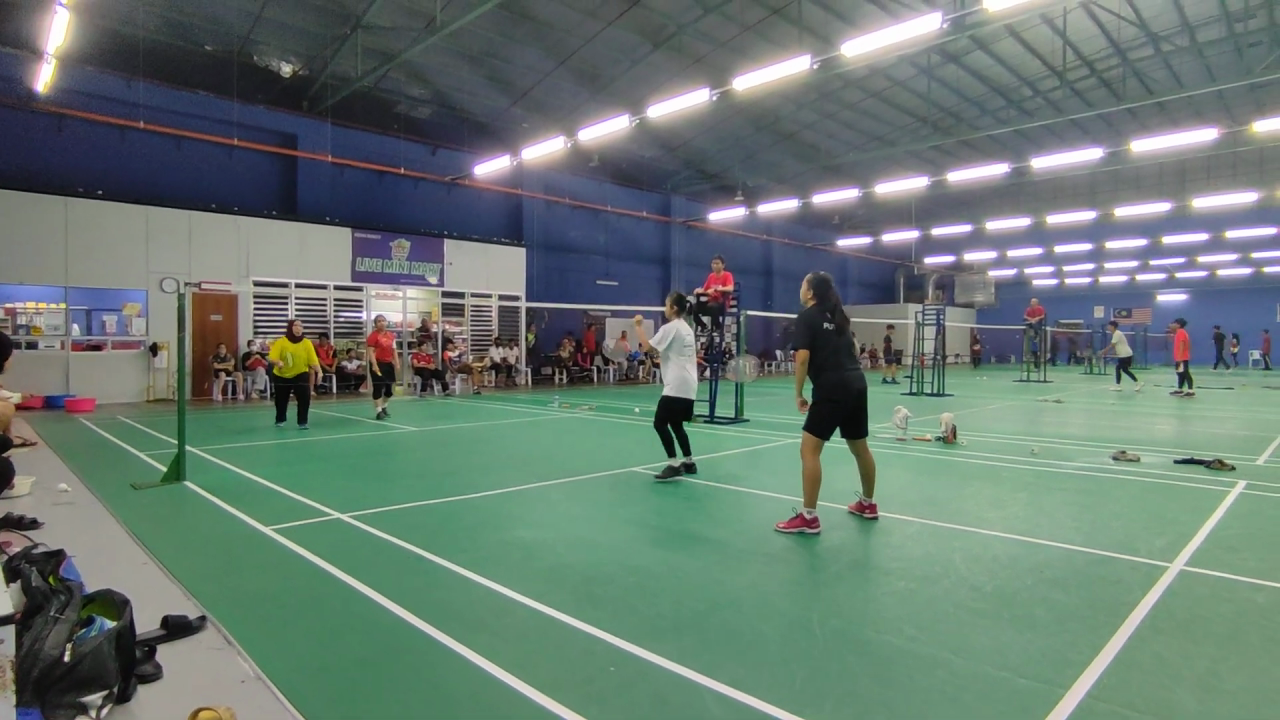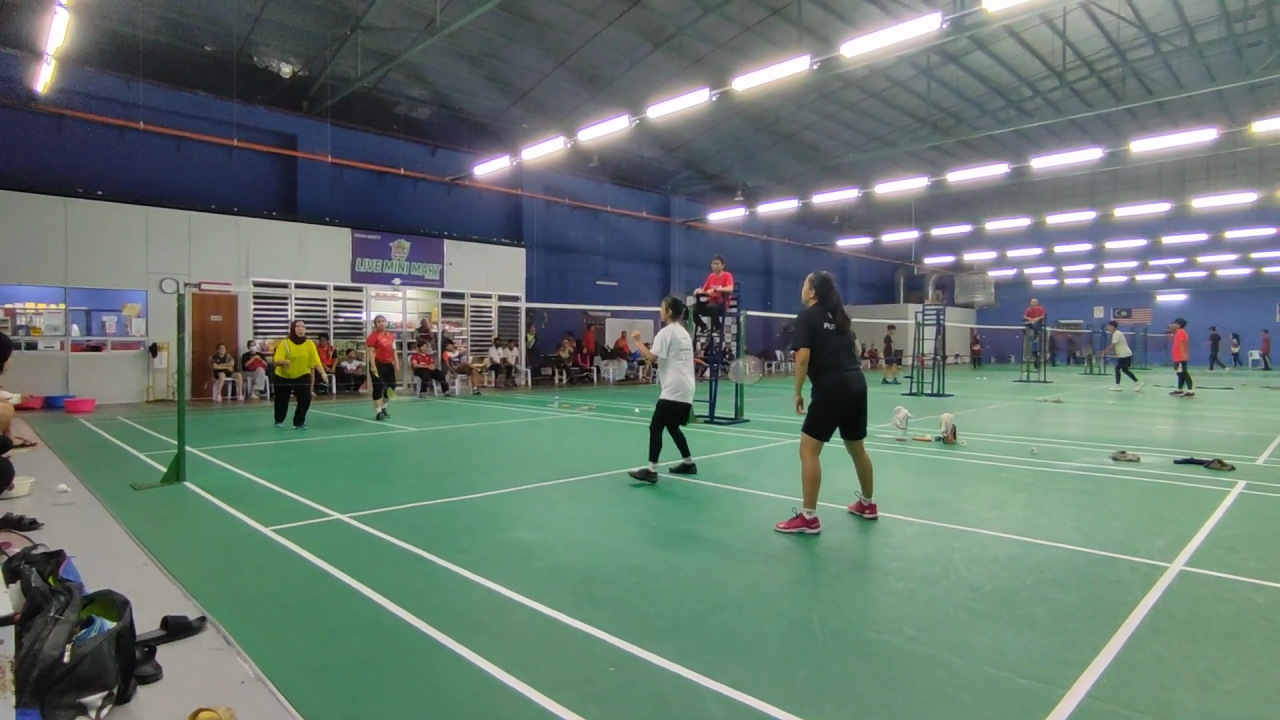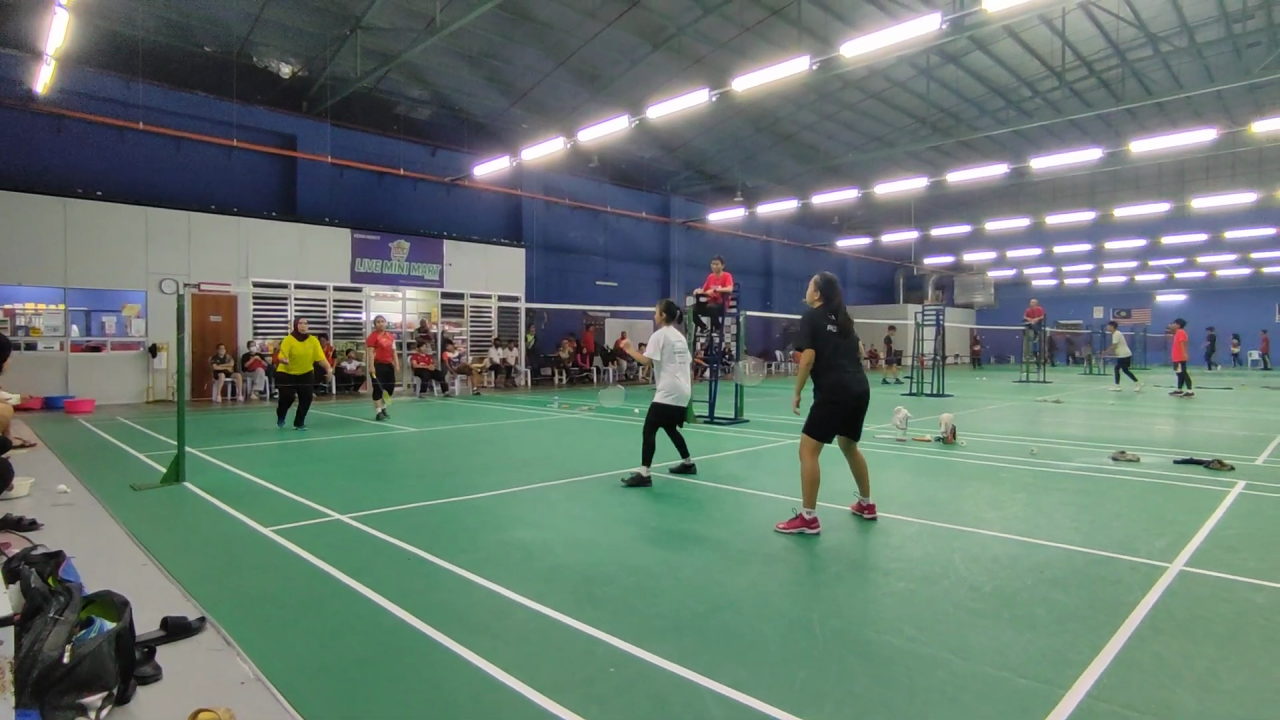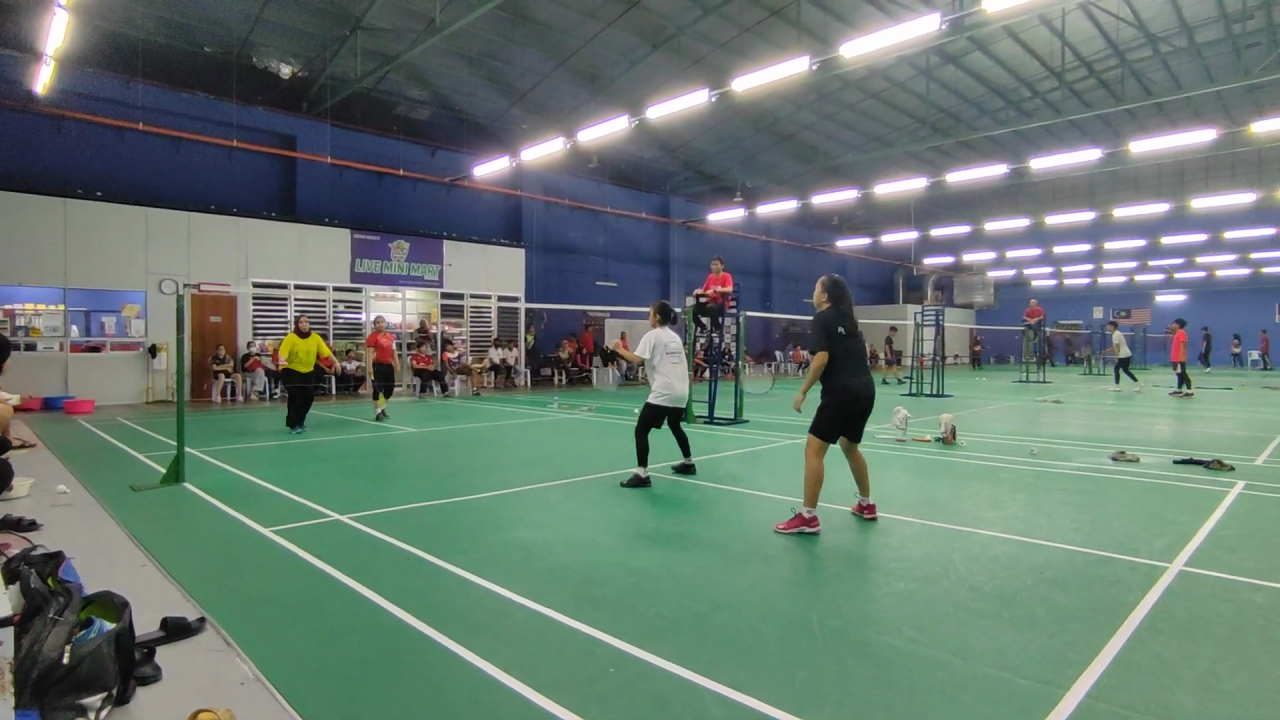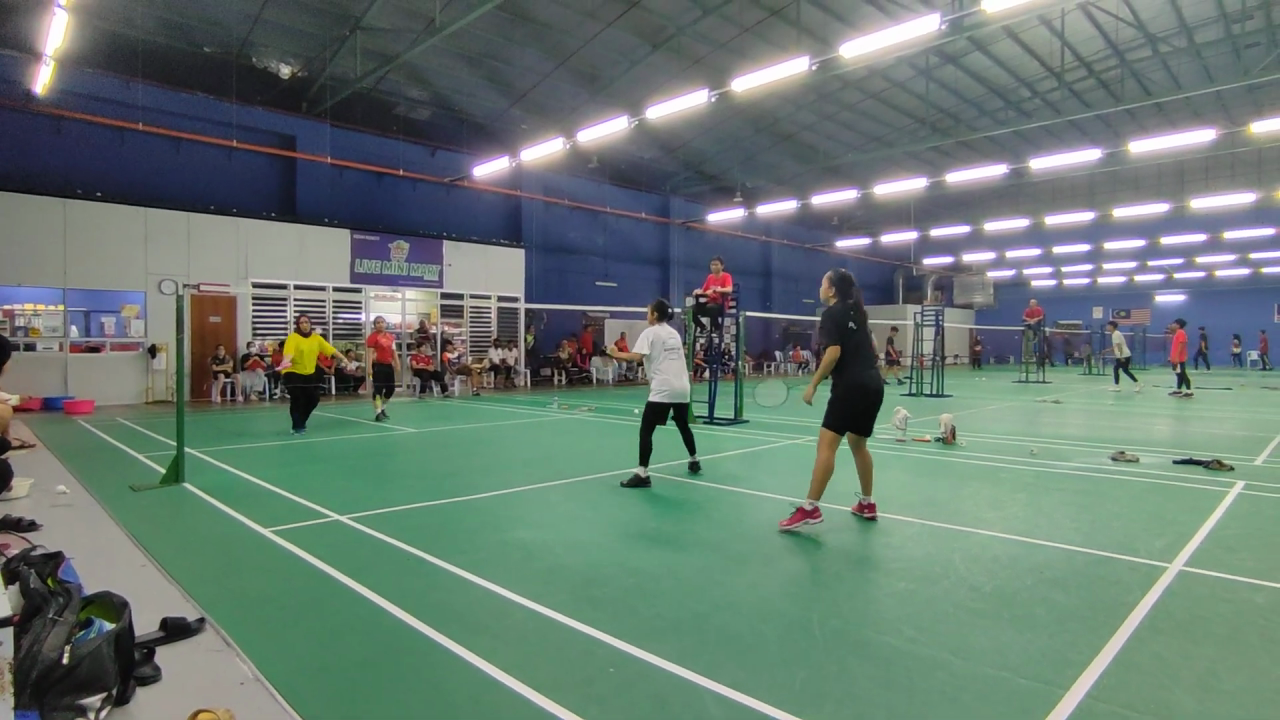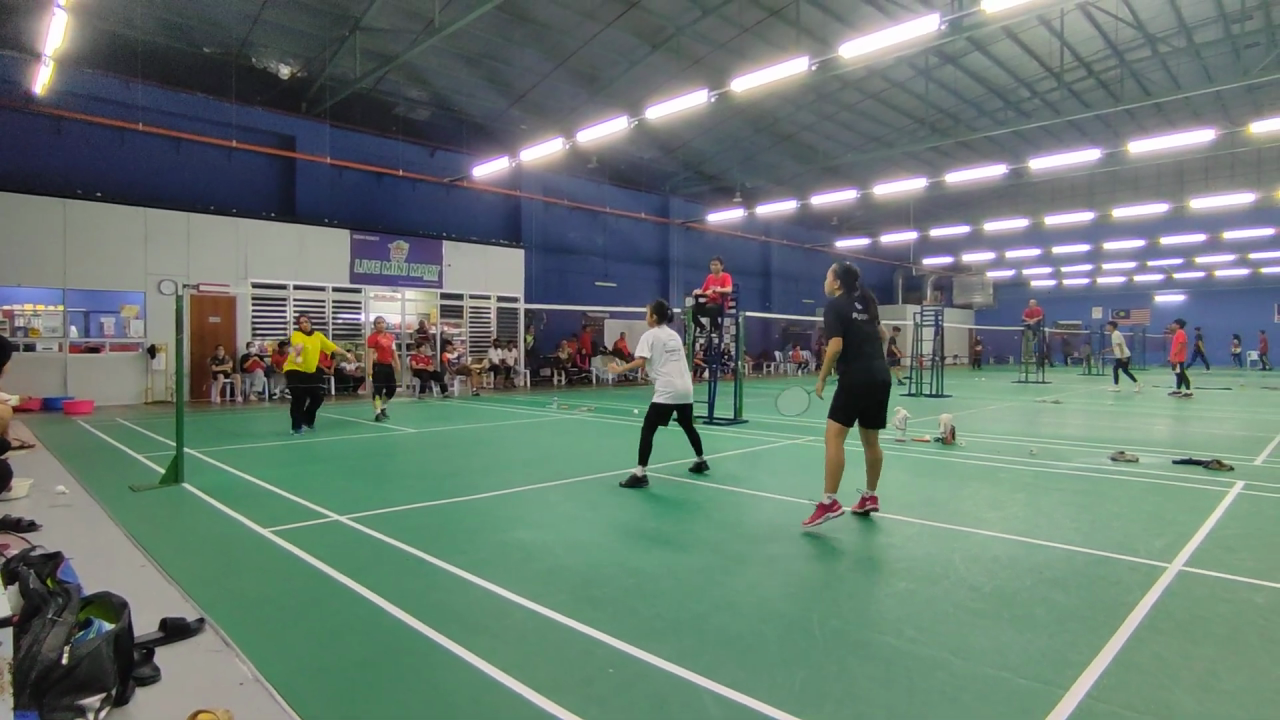
dt=0.1s
person 1, frame 1
left shoulder: (807, 317)
right shoulder: (838, 316)
left elbow: (803, 358)
left wrist: (799, 393)
left hip: (831, 390)
right hip: (857, 385)
left knee: (809, 450)
right knee: (860, 447)
left ankle: (808, 517)
right ankle: (868, 504)
person 1, frame 2
left shoulder: (808, 316)
right shoulder: (839, 316)
left elbow: (803, 357)
left wrist: (797, 393)
left hip: (831, 391)
right hip: (857, 386)
left knee: (809, 451)
right knee: (856, 448)
left ankle: (808, 517)
right ankle: (868, 504)
person 1, frame 3
left shoulder: (811, 317)
right shoulder: (842, 318)
left elbow: (808, 358)
right elbow: (857, 352)
left wrist: (797, 392)
left hip: (833, 391)
right hip: (860, 388)
left knee: (808, 451)
right knee: (848, 446)
left ankle: (808, 518)
right ankle: (866, 504)
person 1, frame 4
left shoulder: (822, 319)
right shoulder: (849, 319)
left elbow: (821, 359)
right elbow: (863, 353)
left wrist: (802, 392)
left hip: (840, 393)
right hip: (866, 390)
left knee: (814, 451)
right knee: (850, 447)
left ankle: (808, 517)
right ankle: (866, 504)
person 1, frame 5
left shoulder: (832, 314)
right shoulder: (857, 313)
left elbow: (833, 353)
right elbow: (871, 347)
left wrist: (812, 385)
left hip: (850, 386)
right hip: (873, 384)
left knee: (827, 445)
right knee: (859, 445)
left ankle: (810, 509)
right ankle: (867, 503)
person 1, frame 6
left shoulder: (835, 305)
right shoulder: (864, 304)
left elbow: (835, 345)
right elbow: (882, 336)
left wrist: (821, 378)
left hip: (855, 378)
right hip: (881, 377)
left knee: (834, 437)
right knee: (870, 439)
left ankle: (829, 502)
right ankle: (869, 497)
person 2, frame 1
left shoulder: (670, 327)
right shoulder: (686, 328)
left elbow: (648, 345)
left wrist: (638, 326)
left hip: (677, 385)
right hip: (688, 384)
left knee: (659, 423)
right knee: (676, 424)
left ankle: (674, 464)
right ankle: (688, 462)
person 2, frame 2
left shoulder: (667, 332)
right shoulder: (683, 332)
left elbow: (651, 357)
left wrist: (637, 341)
left hip: (674, 389)
right hip: (686, 388)
left knee: (656, 426)
right knee: (672, 426)
left ankle: (651, 469)
right ankle: (688, 463)
person 2, frame 3
left shoulder: (660, 335)
right shoulder: (680, 336)
left elbow: (646, 360)
left wrist: (629, 349)
left hip: (669, 392)
right hip: (683, 391)
left knee: (649, 430)
right knee: (671, 428)
left ankle: (644, 473)
right ankle: (688, 463)
person 2, frame 4
left shoulder: (652, 335)
right shoulder: (675, 337)
left elbow: (638, 359)
left wrist: (620, 349)
left hip: (663, 393)
right hip: (681, 391)
left knee: (641, 430)
right knee: (675, 426)
left ankle: (642, 474)
right ankle: (688, 463)
person 2, frame 5
left shoulder: (650, 332)
right shoulder: (674, 333)
left elbow: (637, 356)
left wrist: (617, 354)
left hip: (663, 390)
right hip: (682, 388)
left knee: (646, 430)
right knee: (683, 424)
left ankle: (642, 474)
right ankle: (694, 460)
person 2, frame 6
left shoulder: (650, 335)
right shoulder: (674, 335)
left elbow: (640, 361)
left wrist: (620, 369)
left hip: (667, 391)
right hip: (685, 389)
left knee: (647, 430)
right knee: (687, 425)
left ankle: (640, 474)
right ankle: (701, 461)
